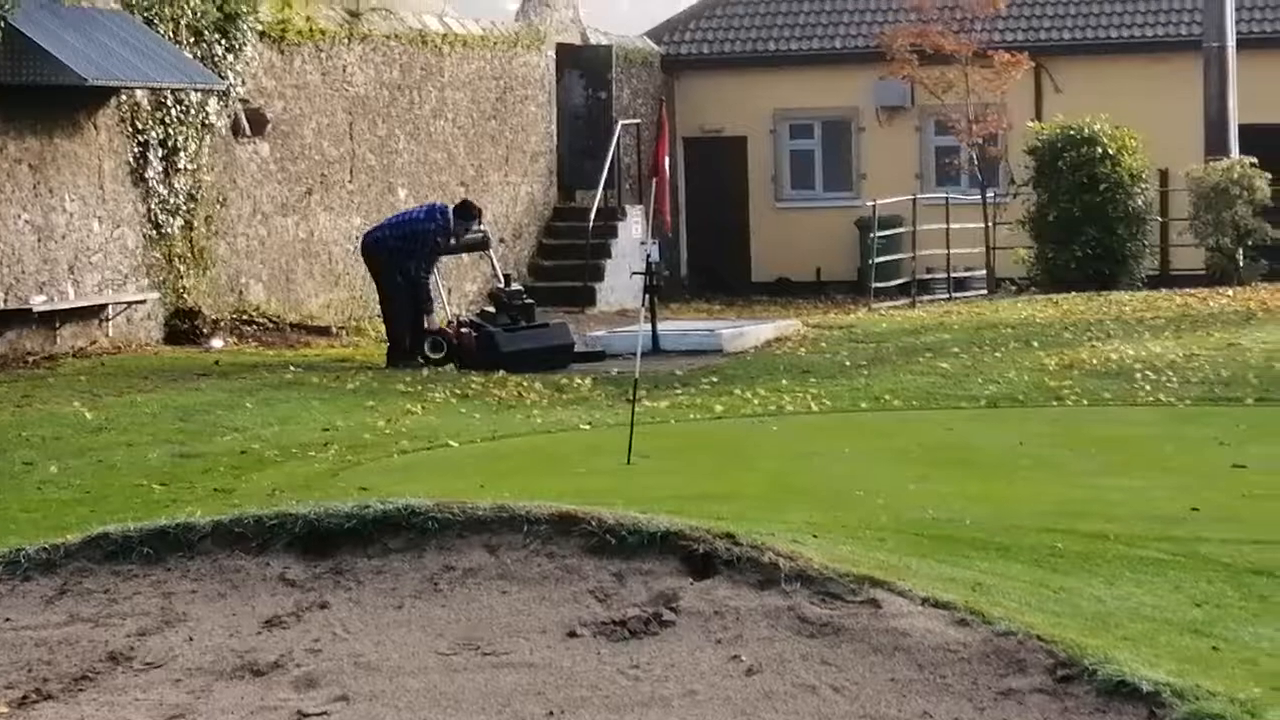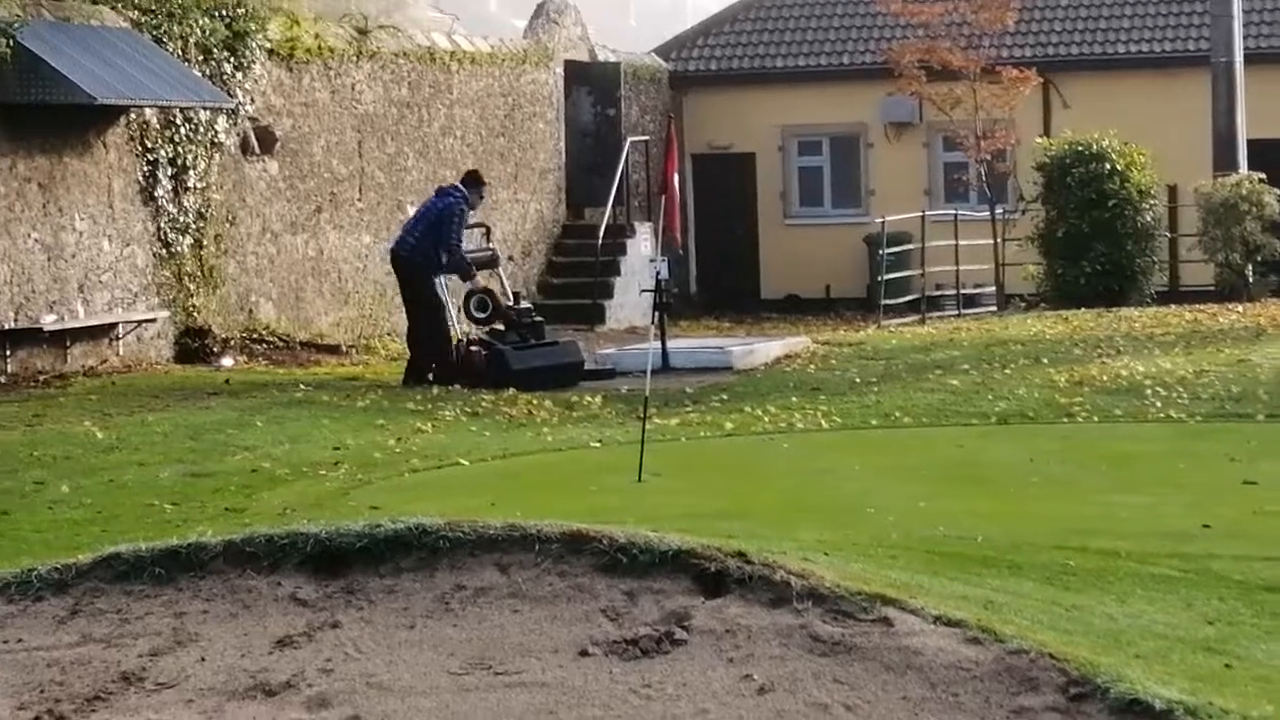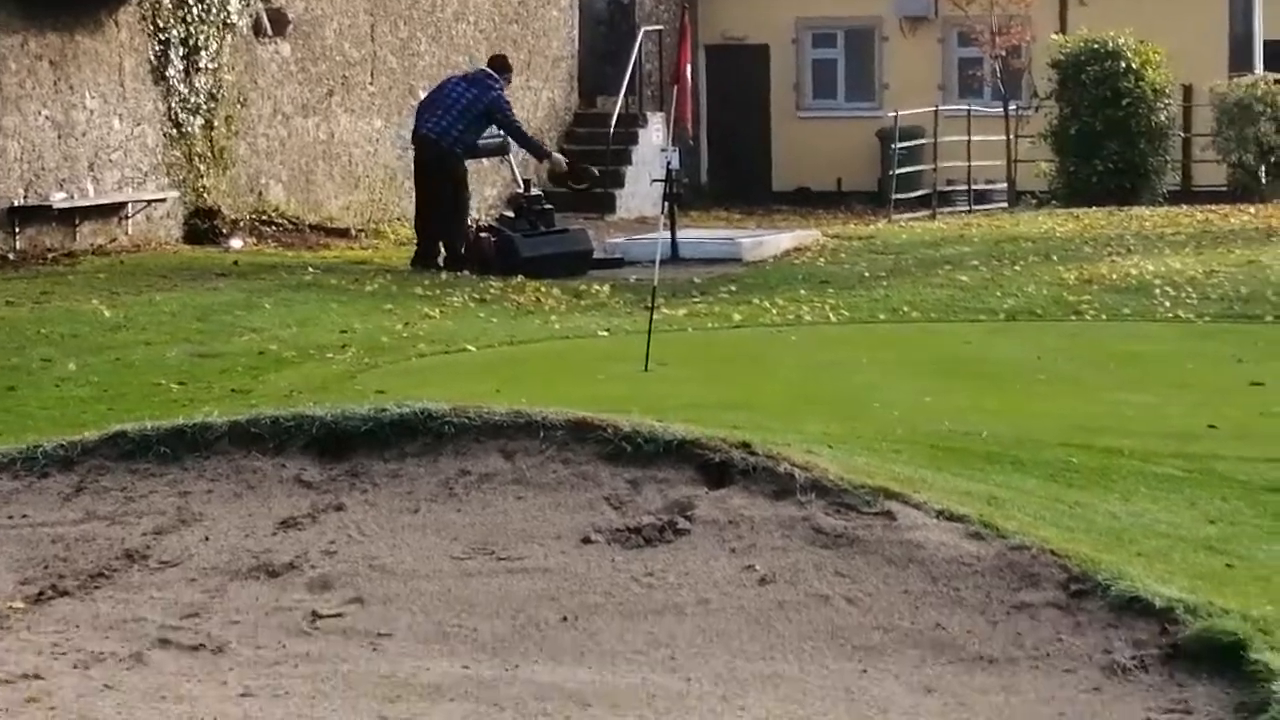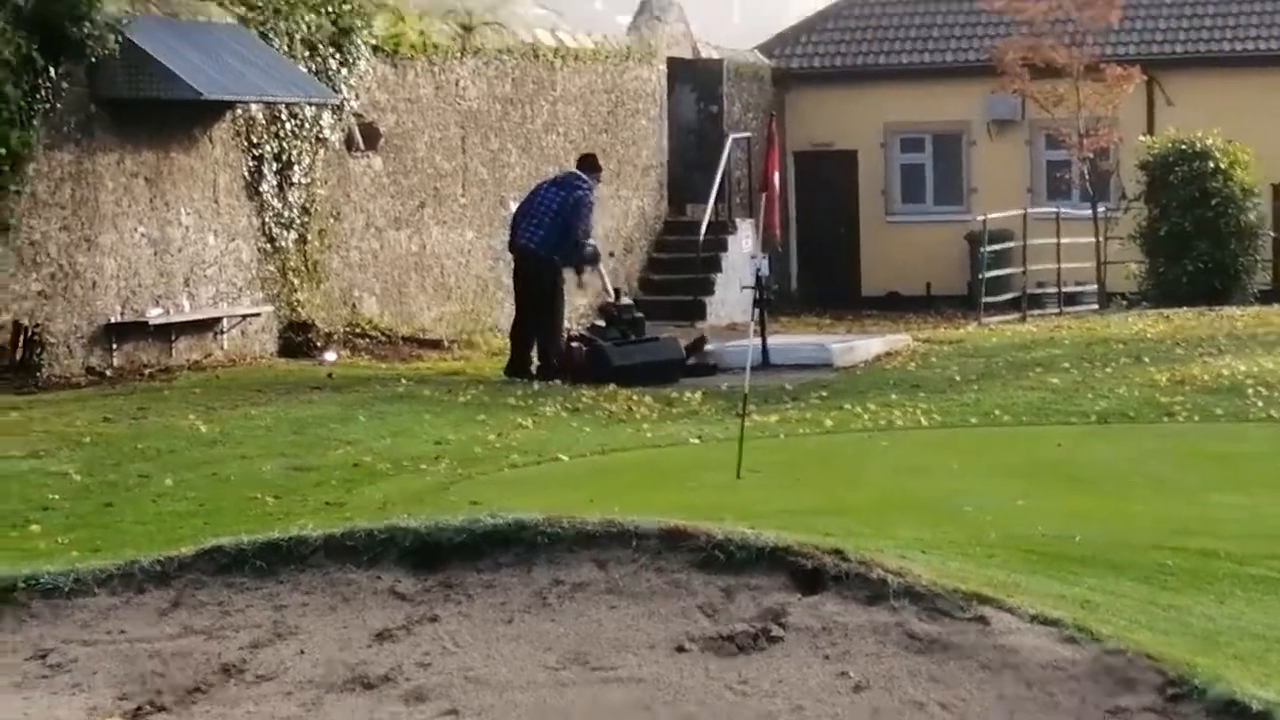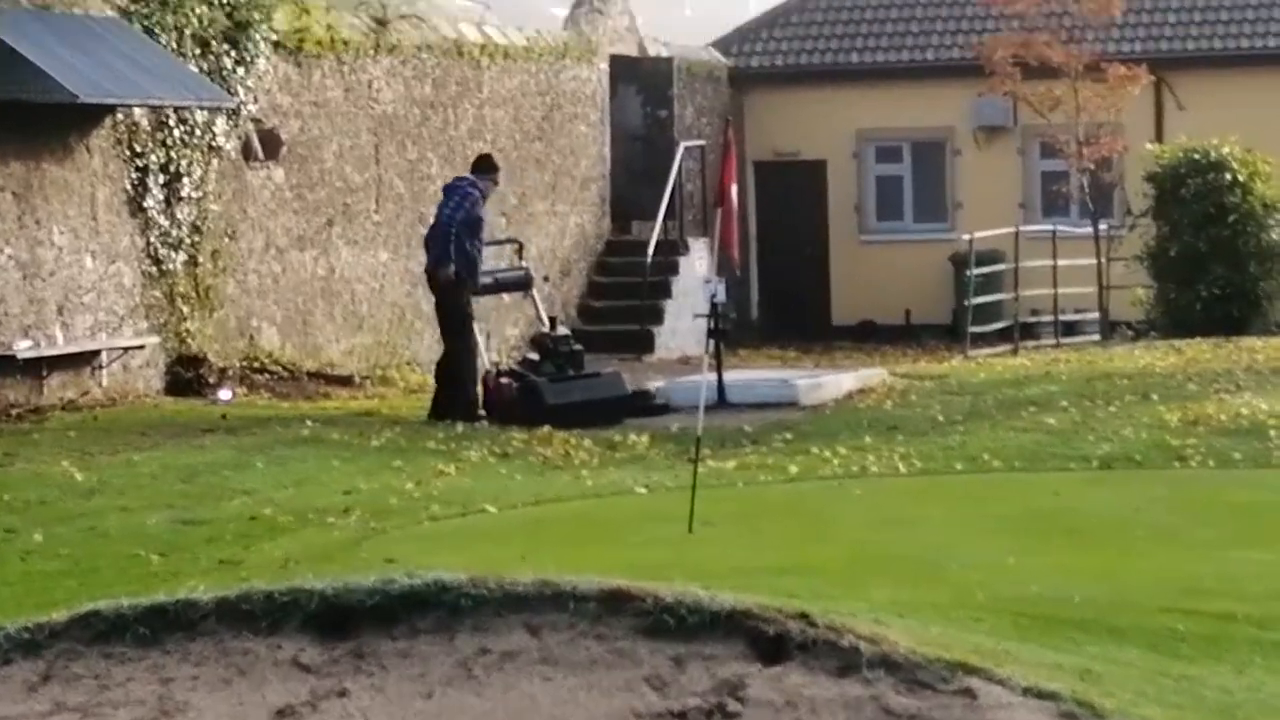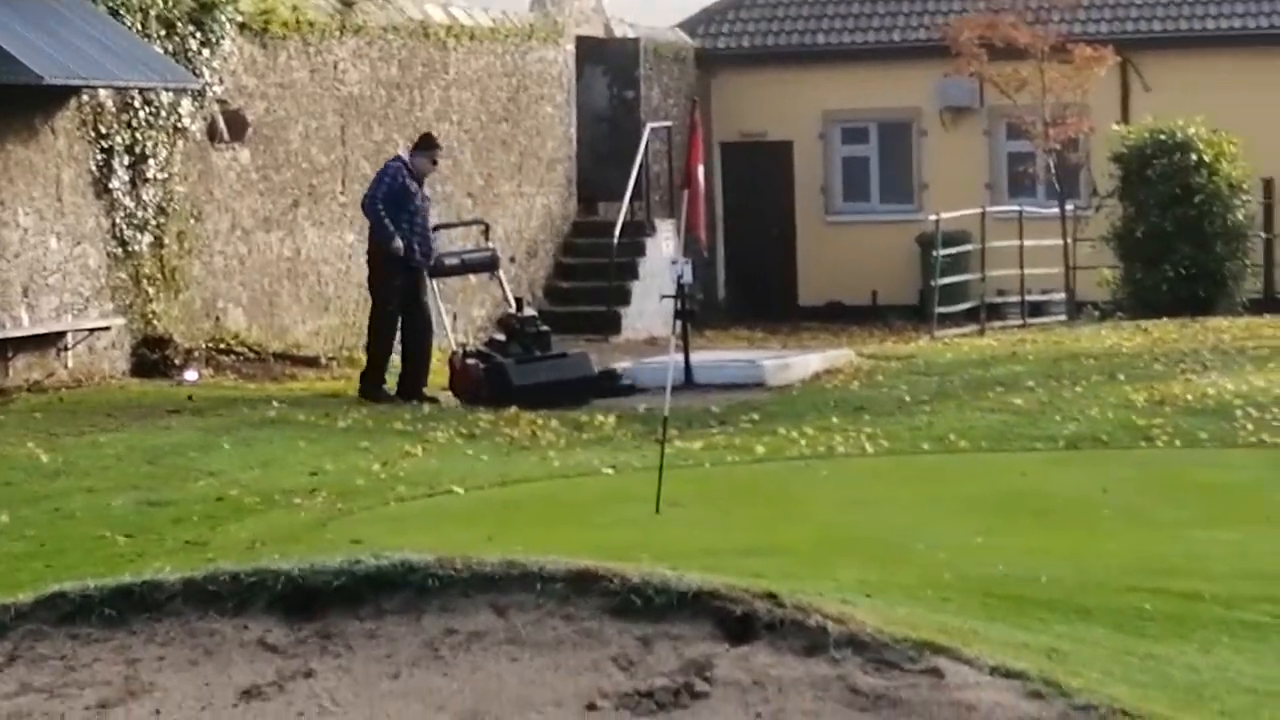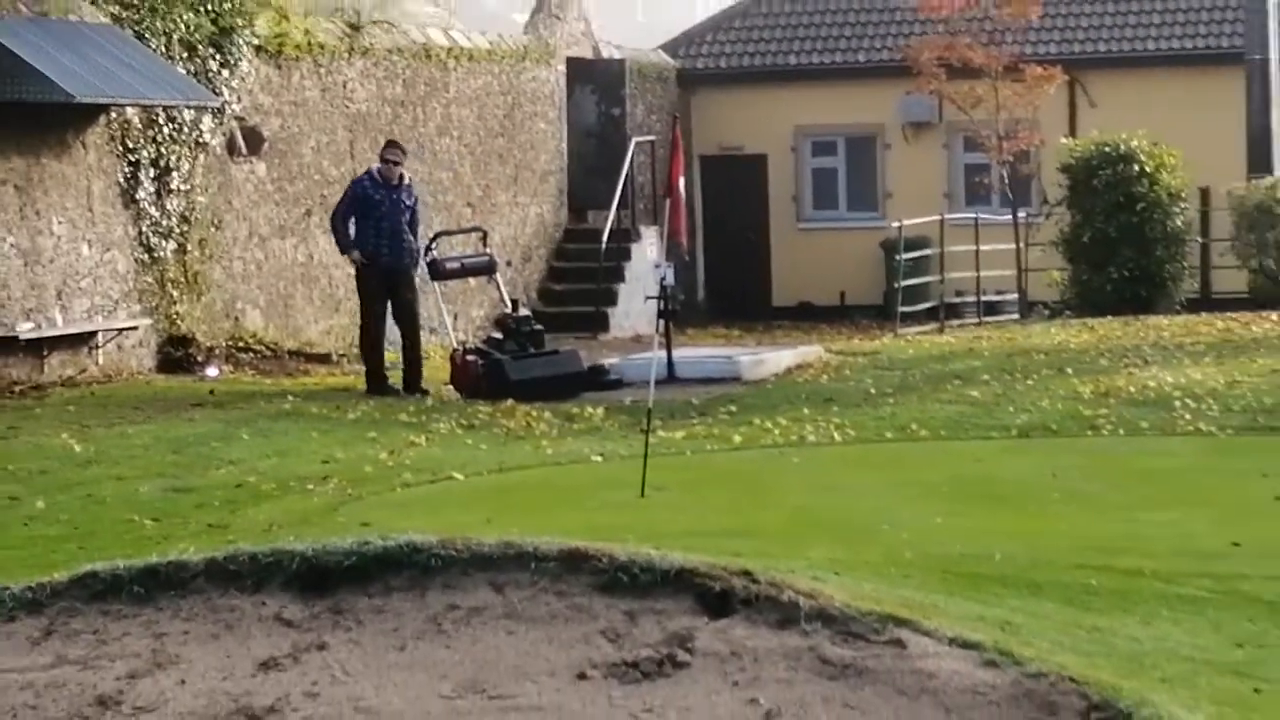
dt=0.5s
person 1, frame 1
left shoulder: (441, 215)
right shoulder: (433, 231)
right elbow: (421, 274)
right wrist: (430, 315)
left hip: (390, 250)
right hip: (378, 249)
left knee: (413, 300)
right knee: (398, 302)
left ankle: (410, 355)
right ankle: (399, 357)
person 1, frame 2
left shoulder: (445, 200)
right shoulder: (457, 207)
right elbow: (452, 247)
right wrist: (471, 276)
left hip: (404, 258)
right hip: (416, 263)
left knee: (421, 318)
right knee: (436, 318)
left ankle: (417, 373)
right ankle: (446, 373)
person 1, frame 3
left shoulder: (455, 80)
right shoulder: (494, 97)
left elbow: (423, 107)
right elbow: (518, 133)
left wrist: (418, 136)
right wrist: (548, 156)
left hip: (424, 144)
right hip: (447, 152)
left knee: (427, 204)
right knee: (455, 208)
left ankle: (425, 256)
right ankle: (454, 260)
person 1, frame 4
left shoulder: (547, 185)
right shoulder: (583, 196)
left elbow: (519, 215)
right elbow: (578, 237)
left wrist: (515, 246)
right wrist: (580, 269)
left hip: (523, 253)
right hip: (546, 259)
left knee: (525, 313)
right knee: (550, 317)
left ankle: (518, 365)
right ankle: (549, 369)
person 1, frame 5
left shoulder: (458, 194)
right shoulder: (469, 195)
left elbow: (432, 235)
right elbow: (447, 225)
right wrist: (446, 263)
left hip: (452, 278)
right hip: (454, 277)
left knee: (456, 343)
right knee: (463, 343)
left ankle: (444, 406)
right ankle: (465, 408)
person 1, frame 6
left shoulder: (416, 183)
right shoulder: (395, 172)
right elbow: (371, 203)
left wrist: (423, 255)
right wrist: (390, 237)
left hip: (411, 263)
right hip: (389, 259)
left knee: (420, 324)
right knee: (386, 321)
left ankle: (412, 387)
right ankle: (372, 384)
person 1, frame 7
left shoulder: (409, 191)
right shoulder: (362, 185)
right elbow: (339, 218)
left wrist: (414, 258)
right wrist: (349, 248)
left hip: (402, 265)
right hip: (371, 265)
left knee: (410, 320)
right knee: (374, 322)
left ankle: (413, 381)
right ankle: (376, 379)
